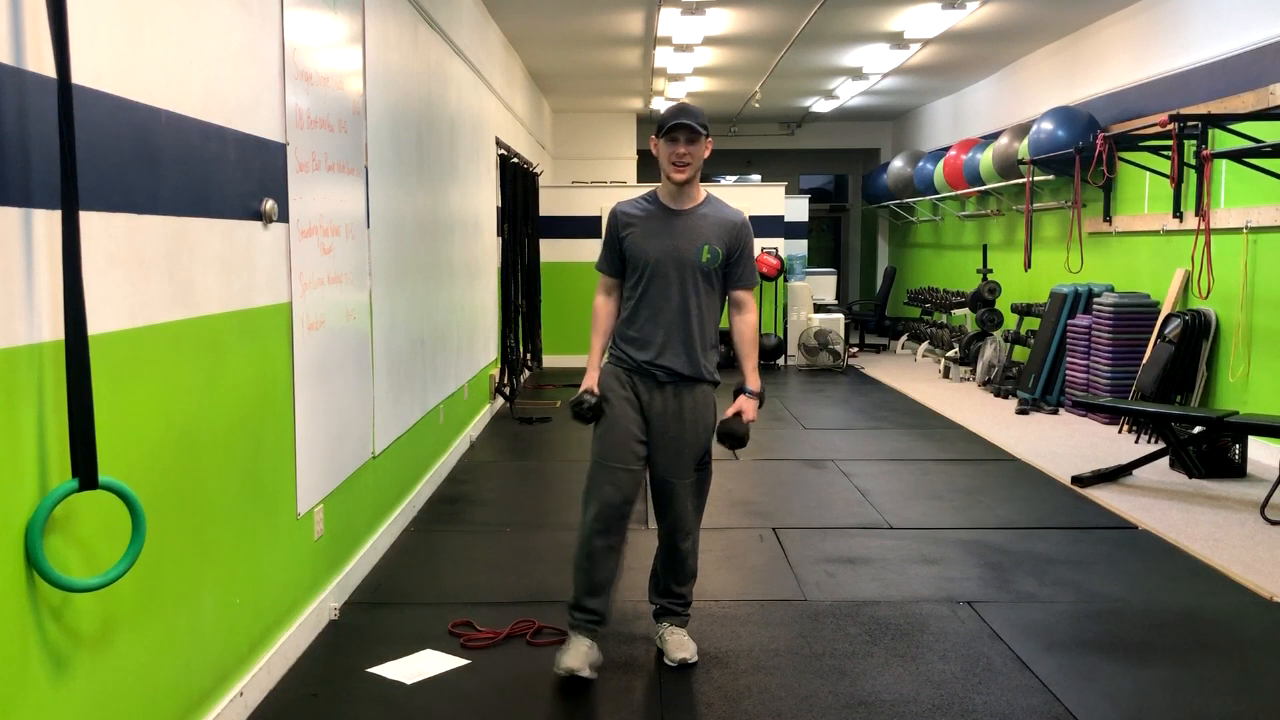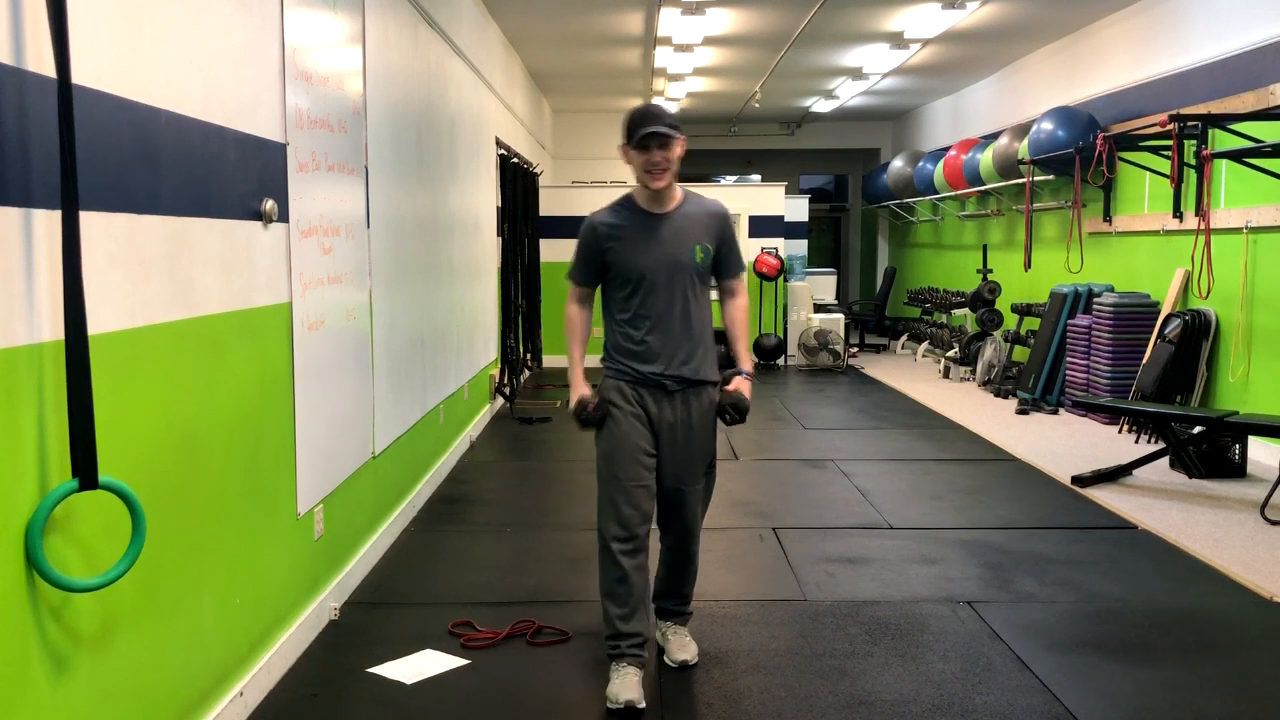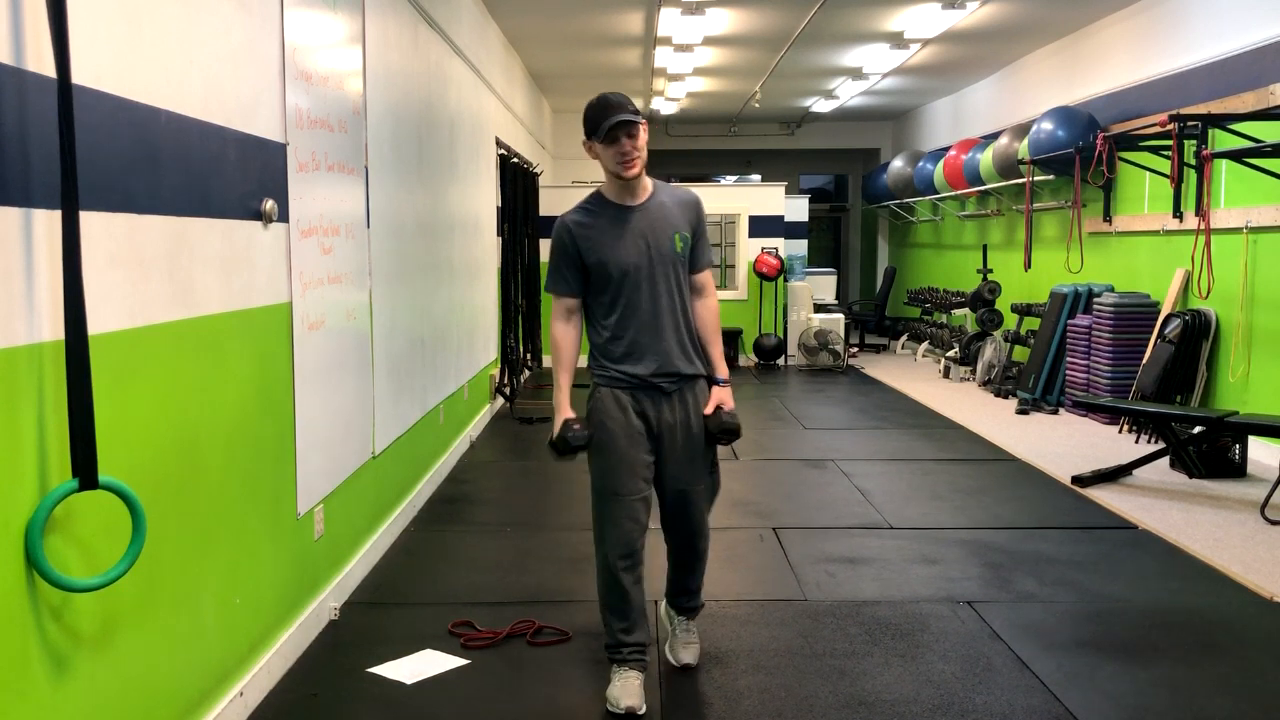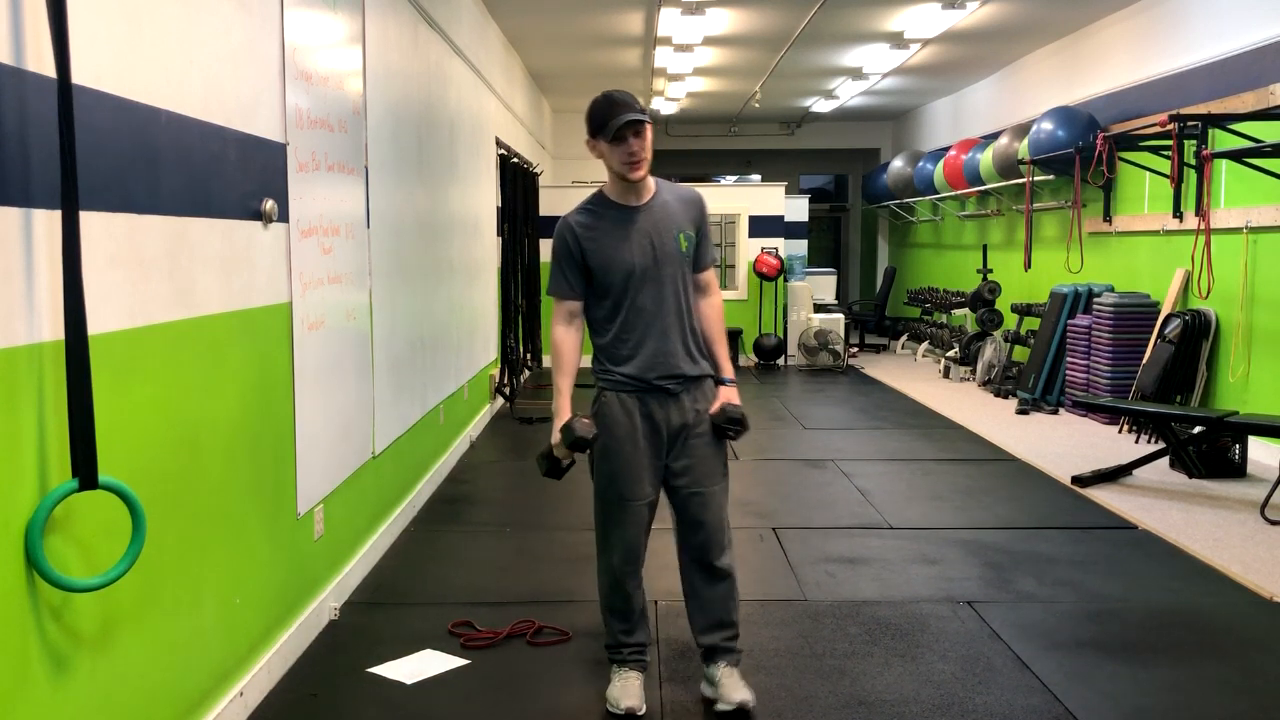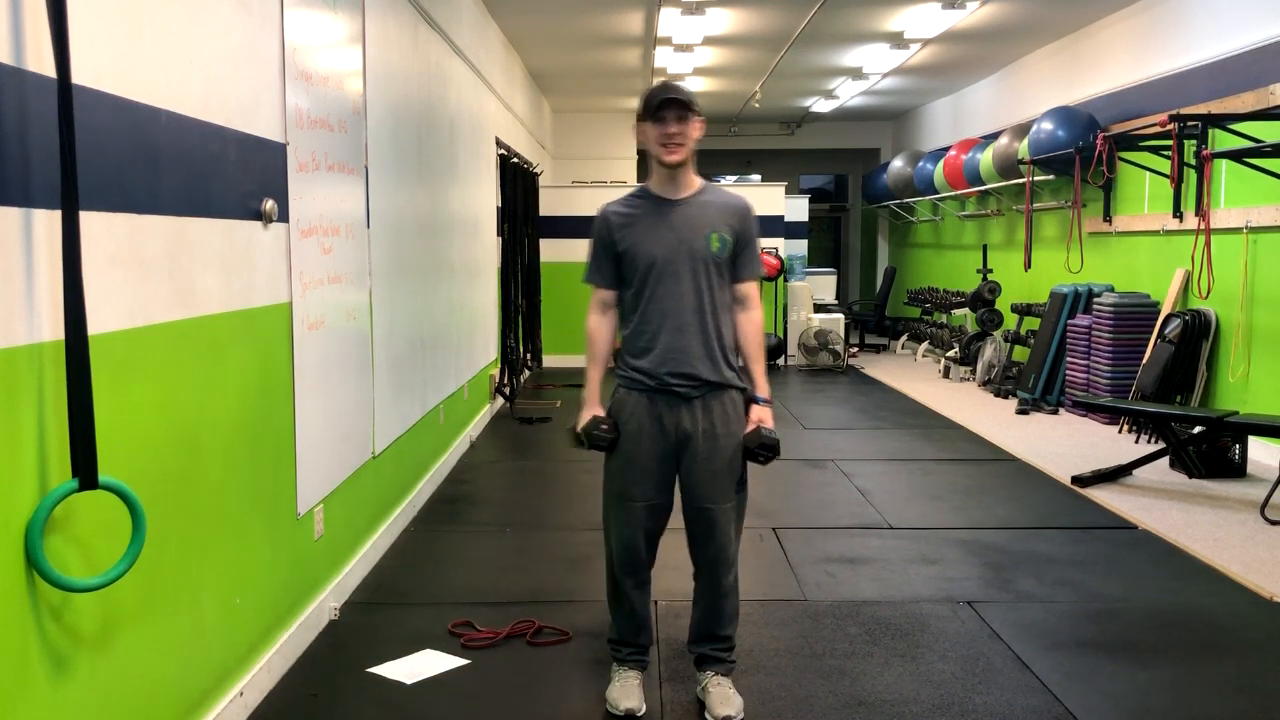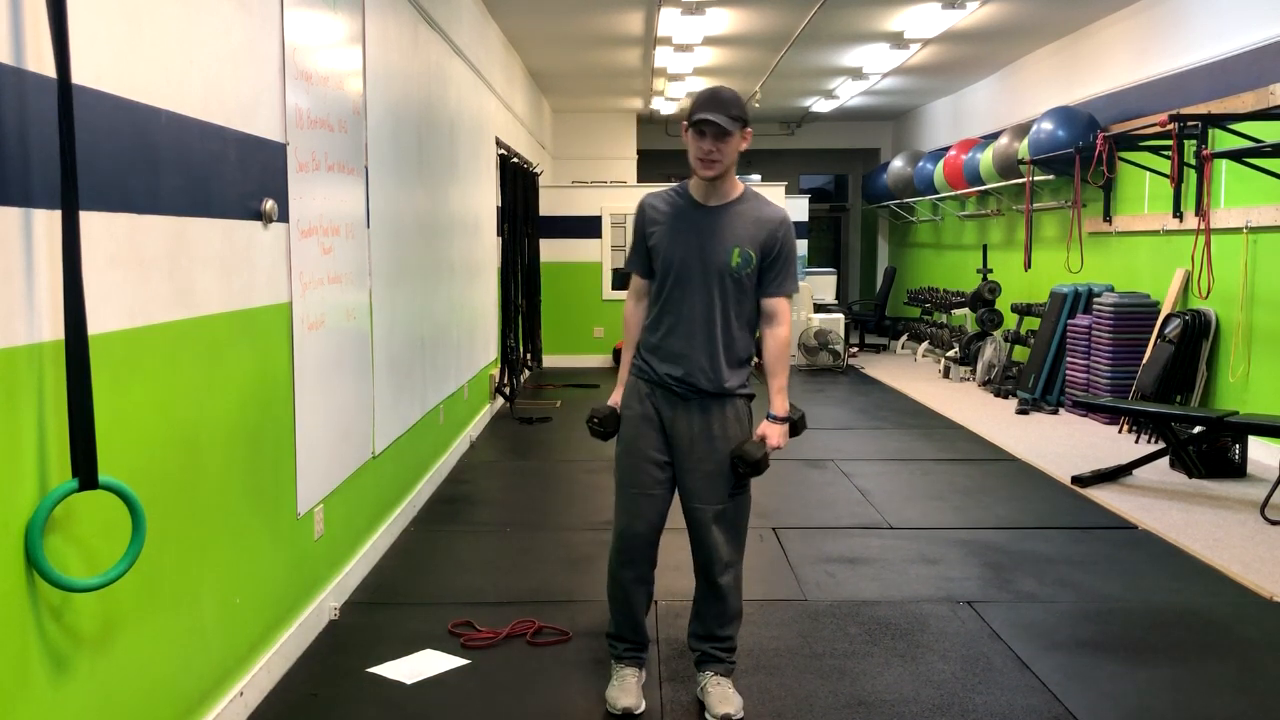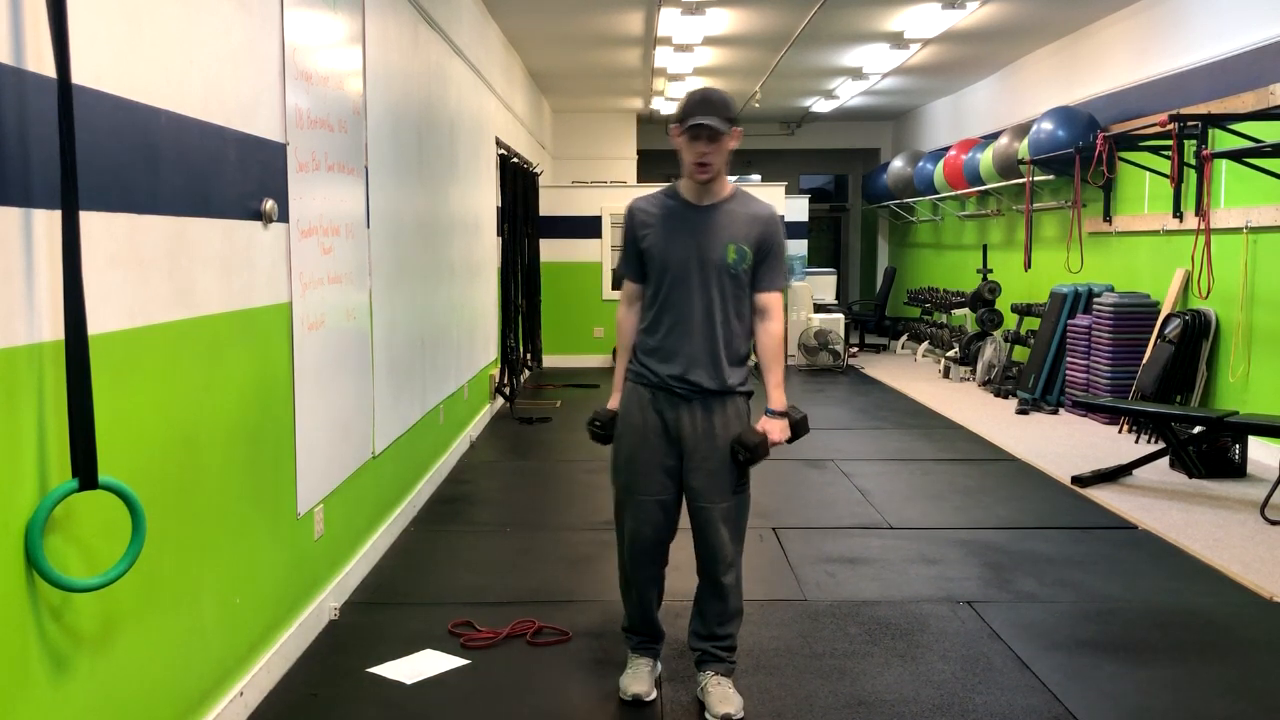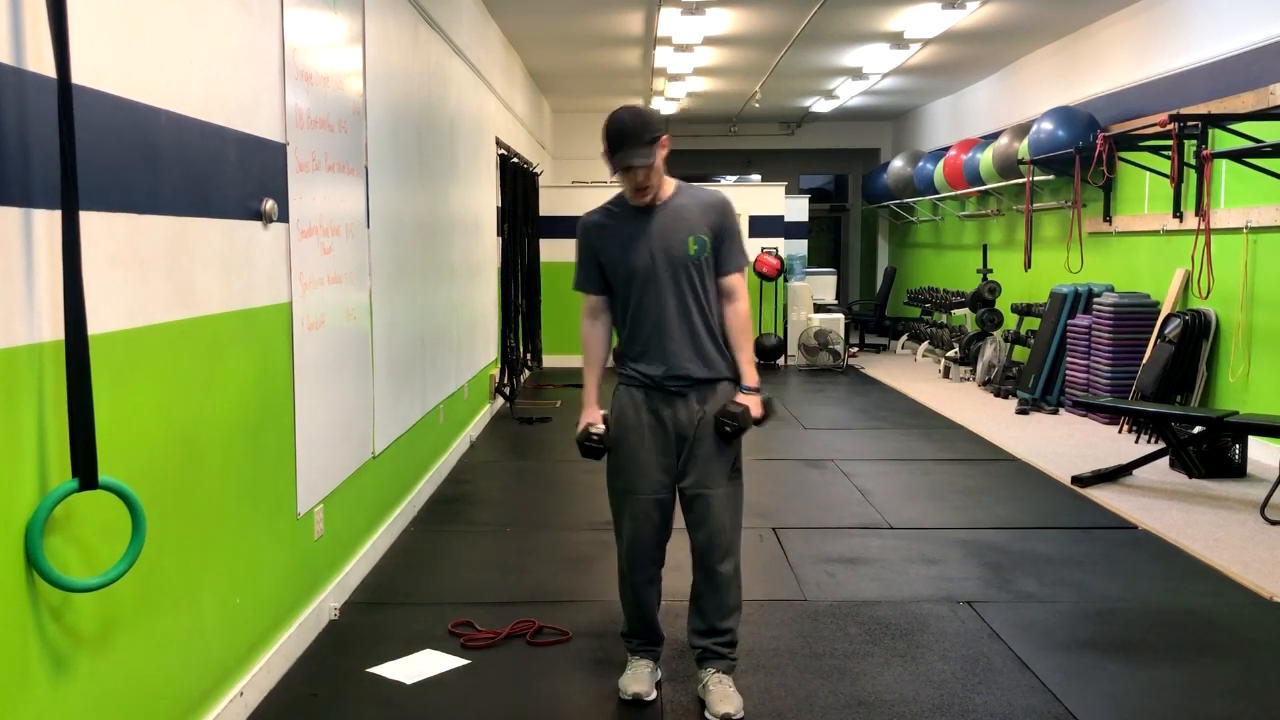
dt=0.4s
person 1, frame 1
left shoulder: (730, 225)
right shoulder: (626, 216)
left elbow: (742, 309)
right elbow: (608, 294)
left wrist: (751, 389)
right wrist: (593, 367)
left hip: (691, 388)
right hip: (625, 380)
left knee: (680, 517)
right knee: (606, 507)
left ankle: (671, 618)
right ankle: (584, 629)
person 1, frame 2
left shoulder: (711, 217)
right shoulder: (603, 226)
left elbow: (733, 293)
right elbow: (579, 299)
left wrist: (742, 367)
right wrist: (577, 374)
left hip: (693, 391)
right hip: (625, 392)
left knee: (684, 519)
right knee: (624, 526)
left ankle: (674, 618)
right ankle: (627, 654)
person 1, frame 3
left shoulder: (685, 206)
right shoulder: (576, 228)
left elbow: (702, 295)
right elbow: (566, 317)
left wrist: (720, 378)
right wrist: (562, 403)
left hip: (687, 390)
right hip: (617, 397)
left knee: (690, 518)
right knee: (621, 533)
left ankle: (683, 612)
right ankle: (627, 658)
person 1, frame 4
left shoulder: (687, 206)
right shoulder: (577, 229)
left elbow: (706, 294)
right elbow: (567, 321)
left wrist: (725, 378)
right wrist: (561, 411)
left hip: (694, 394)
right hip: (623, 402)
left knee: (709, 534)
right knee: (622, 540)
left ankle: (720, 659)
right ankle: (627, 660)
person 1, frame 5
left shoulder: (733, 212)
right shoulder: (616, 218)
left elbow: (746, 307)
right elbow: (603, 311)
left wrist: (760, 395)
right wrist: (592, 397)
left hip: (716, 401)
right hip: (639, 401)
left knee: (717, 544)
right knee: (630, 541)
left ankle: (714, 666)
right ankle: (629, 661)
person 1, frame 6
left shoulder: (769, 225)
right shoulder: (655, 210)
left elbow: (776, 322)
right elbow: (639, 298)
left wrist: (777, 411)
right wrist: (622, 382)
left hip: (721, 405)
right hip: (649, 397)
left knee: (718, 547)
right knee: (632, 535)
left ankle: (714, 665)
right ankle: (628, 658)
person 1, frame 7
left shoulder: (759, 220)
right shoulder: (644, 214)
left elbow: (768, 315)
right elbow: (631, 304)
left wrist: (776, 406)
right wrist: (617, 388)
left hip: (721, 405)
right hip: (647, 400)
left knee: (720, 545)
right knee: (641, 538)
left ankle: (715, 665)
right ankle: (643, 650)
person 1, frame 8
left shoulder: (711, 208)
right shoulder: (597, 227)
left elbow: (734, 298)
right elbow: (596, 316)
left wrist: (748, 383)
right wrist: (591, 401)
left hip: (711, 394)
right hip: (639, 399)
left knee: (718, 538)
right knee: (639, 537)
left ankle: (716, 664)
right ankle: (643, 651)
